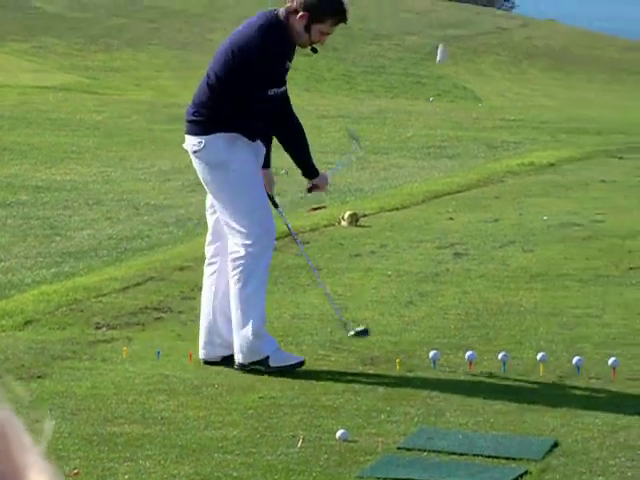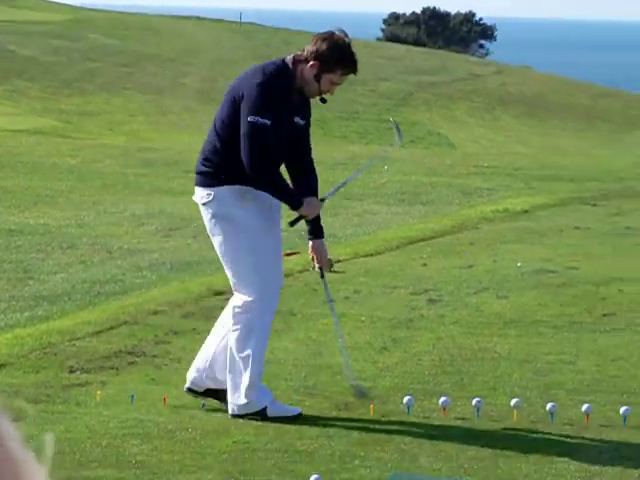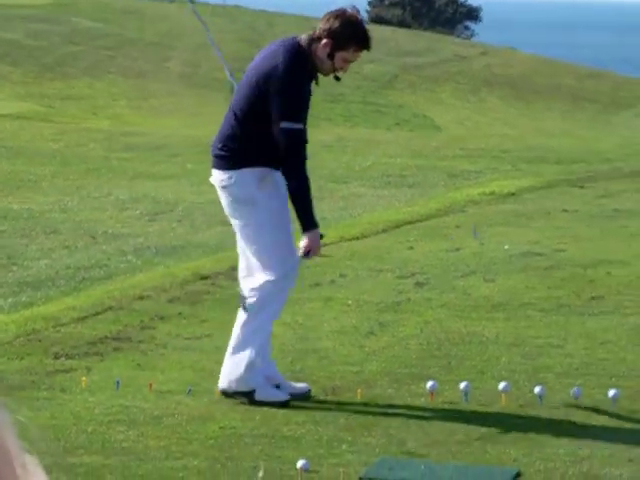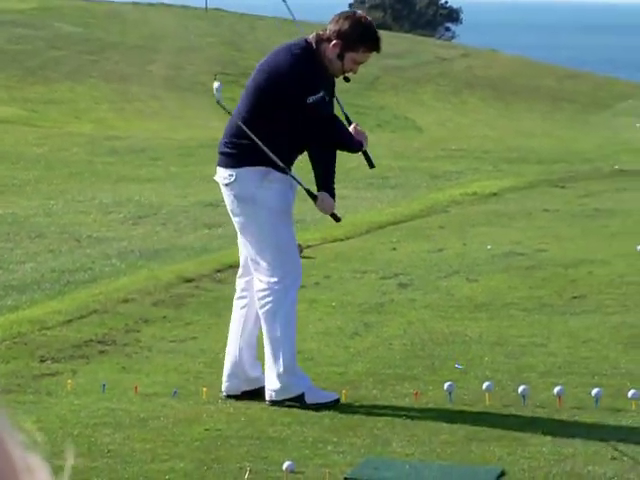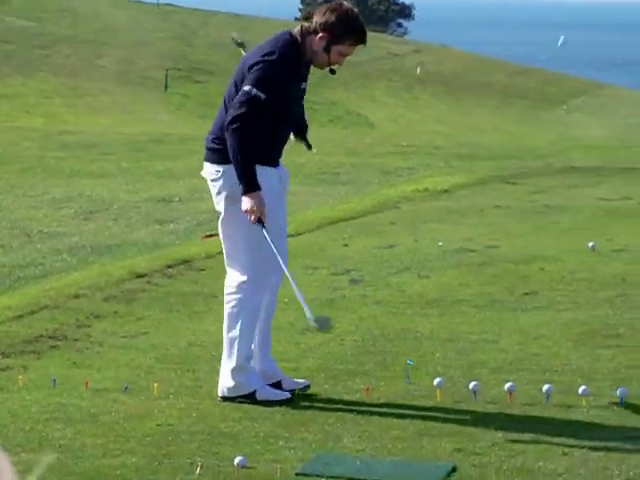
dt=0.5s
person 1, frame 1
left shoulder: (278, 39)
right shoulder: (264, 43)
left elbow: (273, 113)
right elbow: (281, 116)
left wrist: (264, 163)
right wrist: (312, 173)
left hip: (232, 140)
right hip: (218, 141)
left knee: (226, 243)
right knee: (254, 238)
left ankle: (216, 343)
right ankle: (252, 346)
person 1, frame 2
left shoulder: (299, 99)
right shoulder: (264, 86)
left elbow: (301, 162)
right elbow: (255, 158)
left wrist: (316, 233)
right wrist: (298, 203)
left hip: (256, 194)
right hip: (228, 193)
left knee: (259, 289)
right knee: (257, 292)
left ankle: (208, 375)
right ankle: (247, 398)
person 1, frame 3
left shoulder: (290, 52)
right shoulder: (289, 73)
right elbow: (293, 154)
right wrist: (309, 225)
left hip: (254, 170)
right hip: (245, 174)
left knee: (261, 272)
right knee: (275, 271)
left ankle: (255, 373)
right ankle: (238, 375)
person 1, frame 4
left shoulder: (319, 73)
right shoulder: (293, 66)
left elbow: (321, 135)
right elbow: (327, 127)
left wrist: (325, 190)
right wrist: (355, 141)
left hip: (267, 174)
right hip: (249, 174)
left knee: (257, 275)
right knee: (279, 273)
left ankle: (241, 377)
right ankle: (285, 383)
person 1, frame 5
left shoulder: (296, 59)
right shoulder: (274, 61)
right elbow: (239, 122)
left wrist: (302, 134)
right wrist: (250, 190)
left hip: (264, 168)
right hip: (237, 170)
left knee: (269, 268)
right knee: (250, 272)
left ankle: (261, 370)
right ankle: (237, 380)
